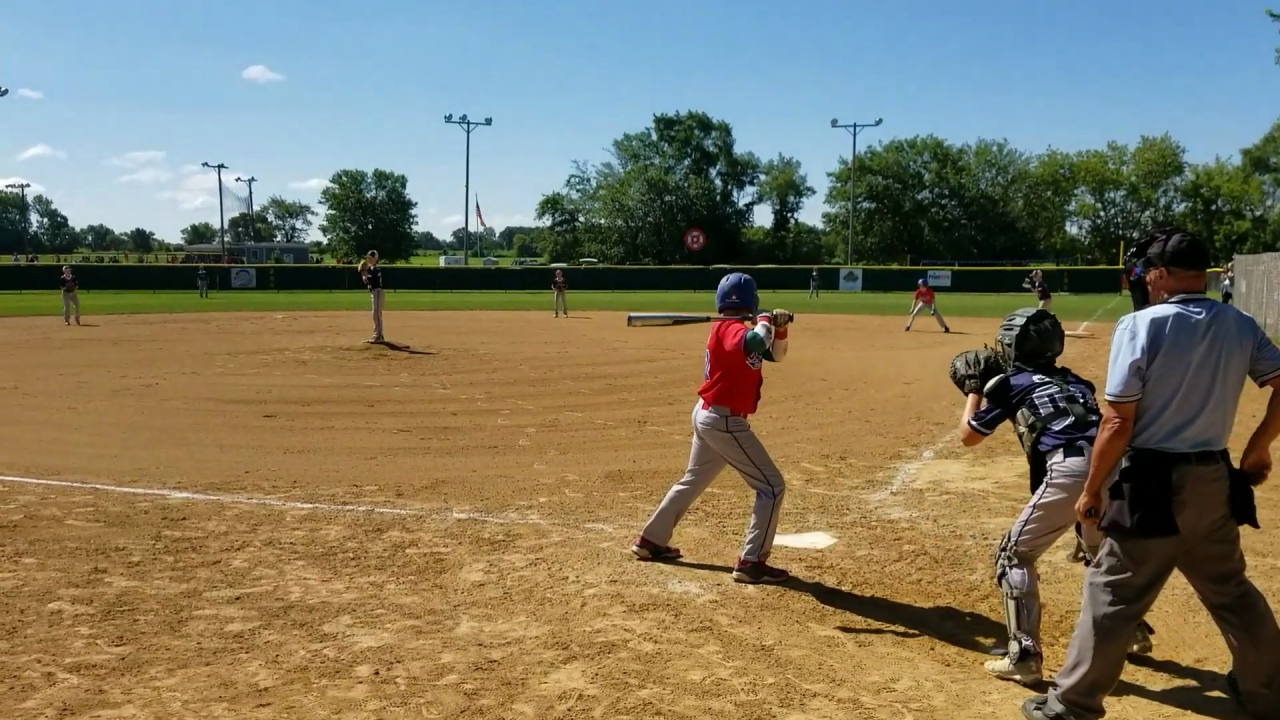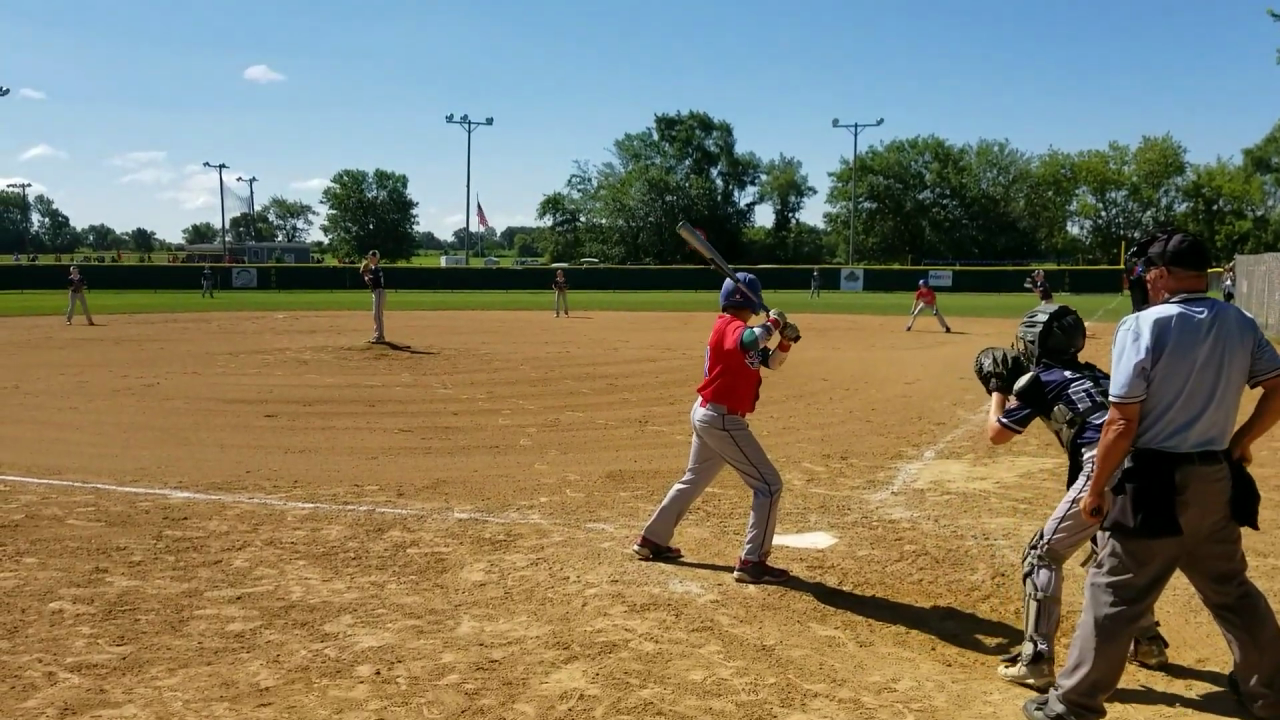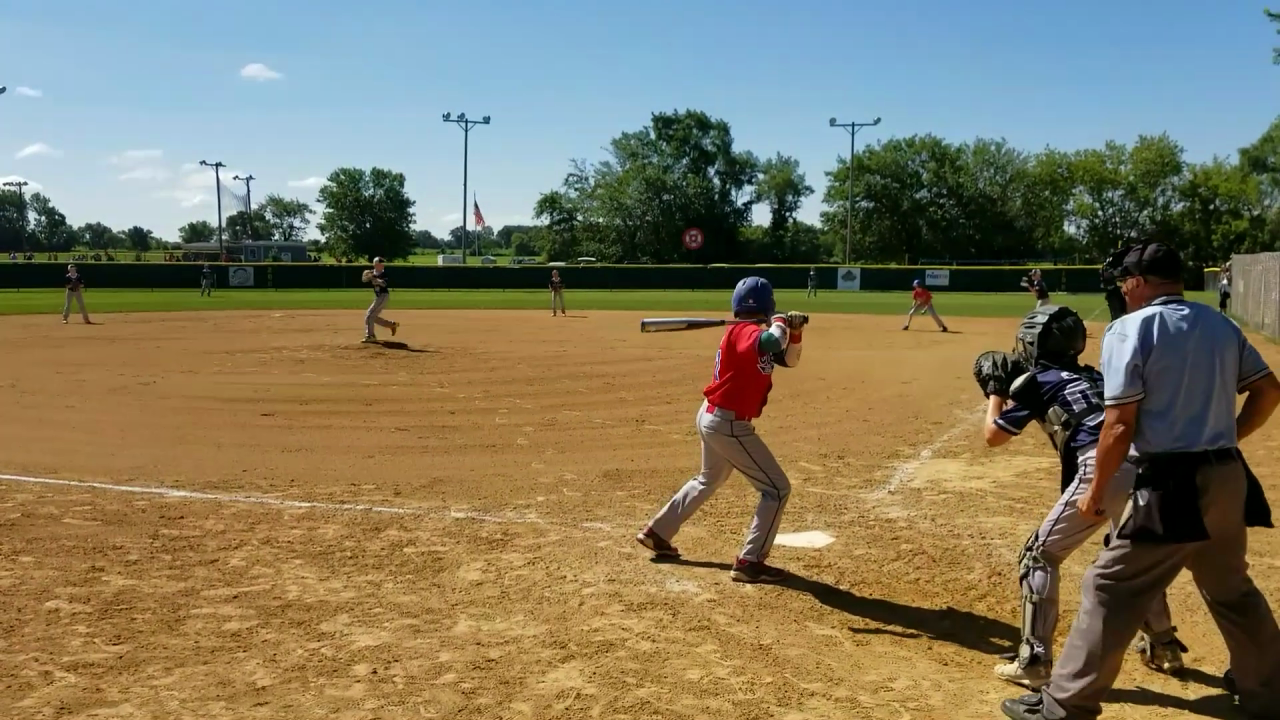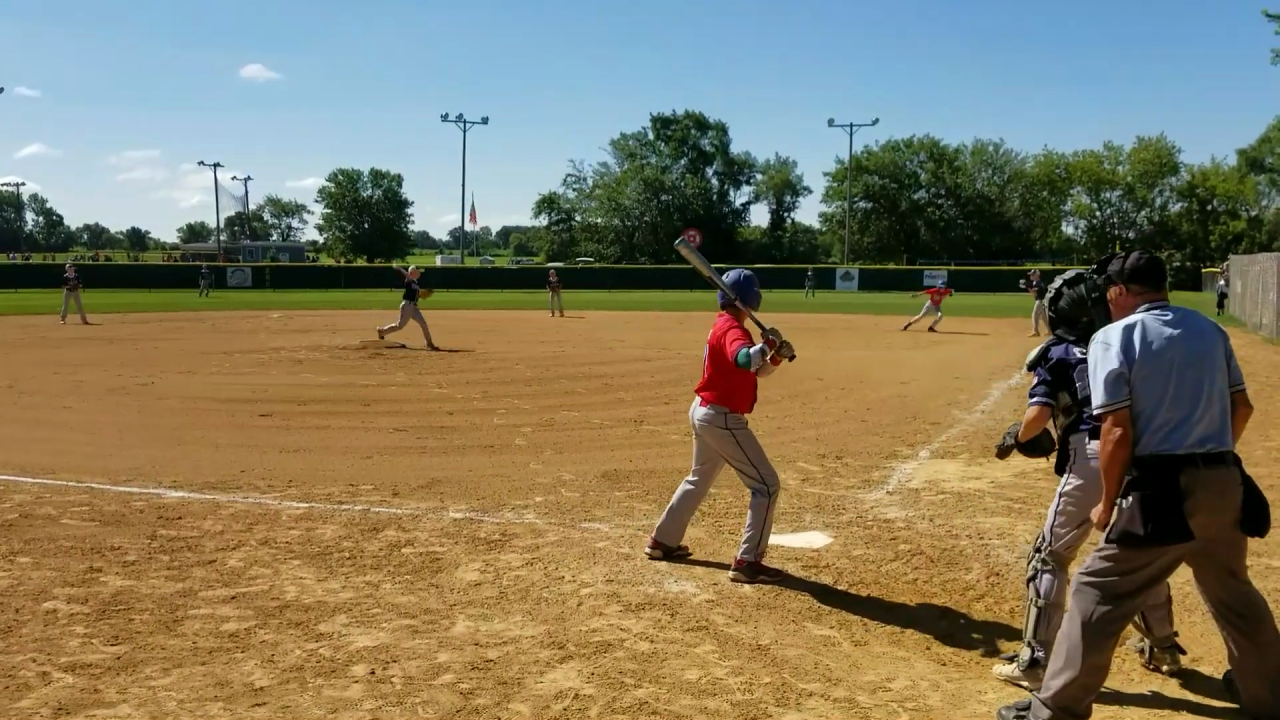
dt=0.5s
person 1, frame 1
left shoulder: (1140, 325)
left elbow: (1118, 422)
left wrist: (1091, 490)
left hip: (1152, 483)
right hip: (1214, 480)
left knee: (1111, 594)
right knee: (1231, 590)
person 1, frame 2
left shoulder: (1144, 325)
left elbow: (1122, 424)
left wrist: (1096, 488)
left hip: (1155, 483)
right hip: (1216, 479)
left knee: (1113, 594)
right knee: (1232, 590)
person 1, frame 3
left shoulder: (1131, 329)
right shoulder: (1220, 324)
left elbow: (1121, 424)
left wrist: (1096, 489)
left hip: (1171, 486)
right hip: (1228, 478)
left knee: (1111, 592)
right knee: (1232, 590)
person 1, frame 4
left shoulder: (1113, 338)
right shoulder: (1208, 329)
left elbow: (1117, 432)
right elbow: (1241, 407)
left wrist: (1108, 502)
left hip: (1163, 488)
right hip: (1226, 483)
left knee: (1097, 594)
right knee: (1234, 593)
person 2, frame 1
left shoulder: (1009, 384)
right shoulder: (1075, 381)
left elbow: (969, 436)
left wrist: (974, 389)
left hip: (1069, 473)
left knee: (1015, 554)
right knee: (1100, 549)
left ankle: (1024, 656)
right ankle: (1134, 631)
person 2, frame 2
left shoulder: (1039, 381)
right shoulder: (1093, 375)
left elbow: (997, 434)
left wrist: (998, 389)
left knee: (1044, 555)
left ankle: (1035, 660)
right ankle: (1147, 641)
person 2, frame 3
left shoulder: (1036, 382)
right shoulder: (1094, 376)
left elbow: (993, 435)
left wrist: (996, 391)
left knee: (1039, 556)
left ankle: (1035, 660)
right ankle: (1163, 645)
person 2, frame 4
left shoulder: (1054, 354)
left elbow: (1037, 415)
left wrist: (1019, 437)
left hip: (1092, 458)
left knee: (1049, 557)
left ankle: (1035, 661)
right ankle: (1162, 648)
person 3, frame 1
left shoulder: (730, 330)
right shoulder: (730, 328)
left elbow: (775, 354)
right elbow: (758, 342)
left wrist: (780, 328)
right wrist: (766, 321)
left hip: (707, 415)
right hip: (724, 421)
left knee: (693, 481)
right knee: (771, 486)
left ankle: (651, 540)
right ankle: (751, 562)
person 3, frame 2
left shoulder: (732, 328)
right shoulder: (730, 326)
left elbow: (771, 362)
right elbow: (752, 340)
left wrist: (785, 340)
right wrist: (774, 322)
left hip: (706, 414)
right hip: (721, 419)
left knee: (693, 480)
right knee: (769, 485)
left ankle: (652, 540)
right ankle: (751, 562)
person 3, frame 3
left shoulder: (745, 334)
right shoulder: (744, 331)
left elbow: (789, 359)
right elbow: (771, 342)
left wrist: (793, 331)
right wrist: (780, 323)
left hip: (711, 418)
right hip: (728, 425)
left knee: (707, 481)
right knee: (778, 489)
left ankle: (657, 532)
right ankle: (749, 562)
person 3, frame 4
left shoulder: (725, 326)
right shoulder: (732, 329)
left elbow: (759, 370)
right elbow: (745, 361)
left wrist: (776, 355)
right wrist: (768, 342)
left hip: (704, 412)
right hip: (722, 419)
left knee: (698, 480)
right knee: (766, 485)
left ankle: (662, 541)
right ankle: (747, 562)
